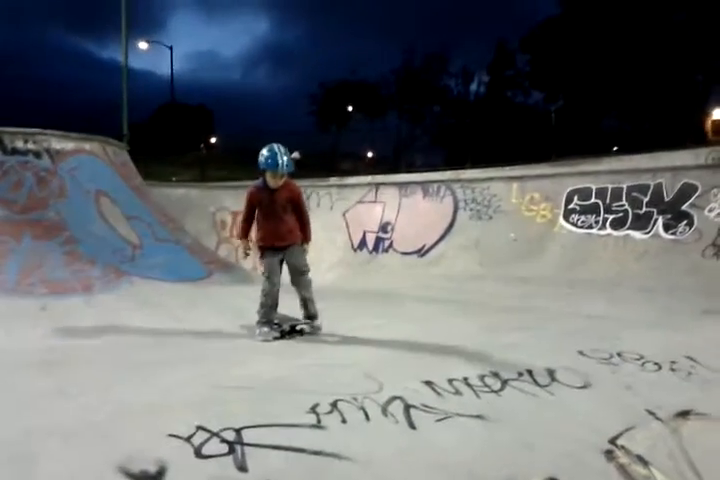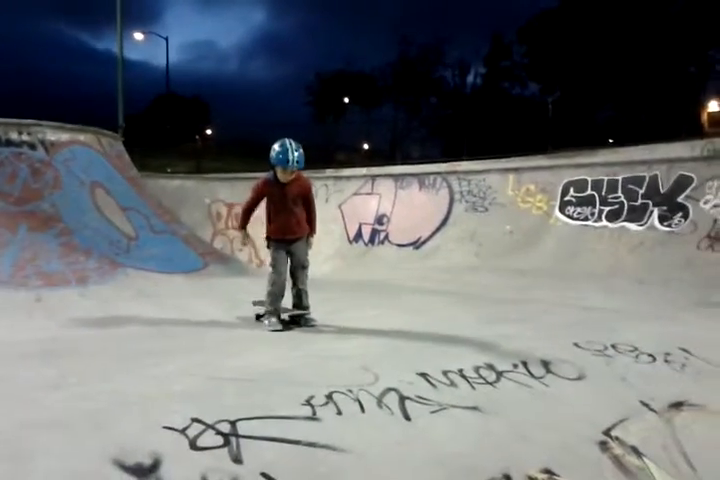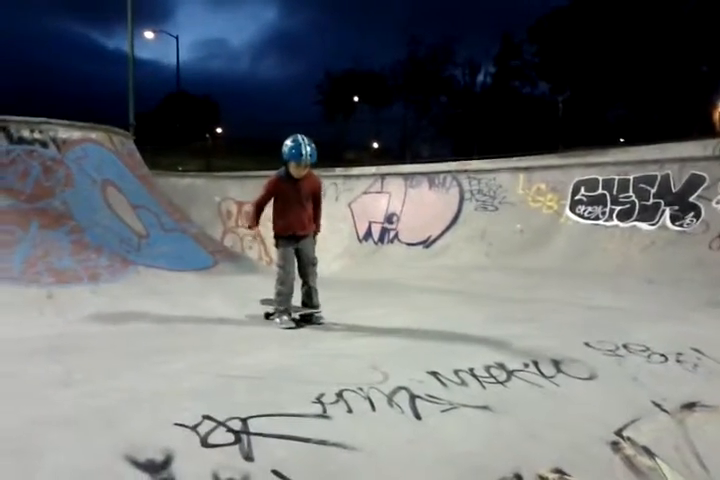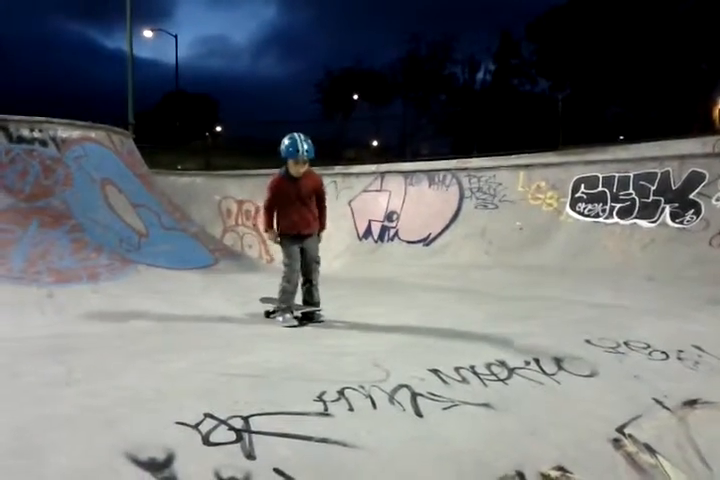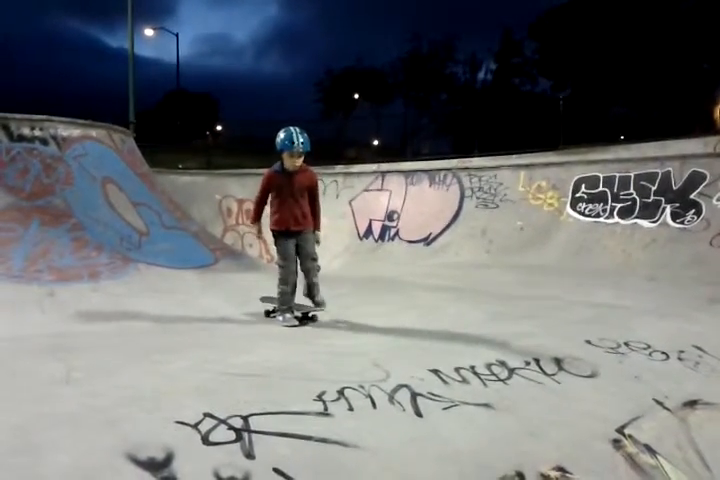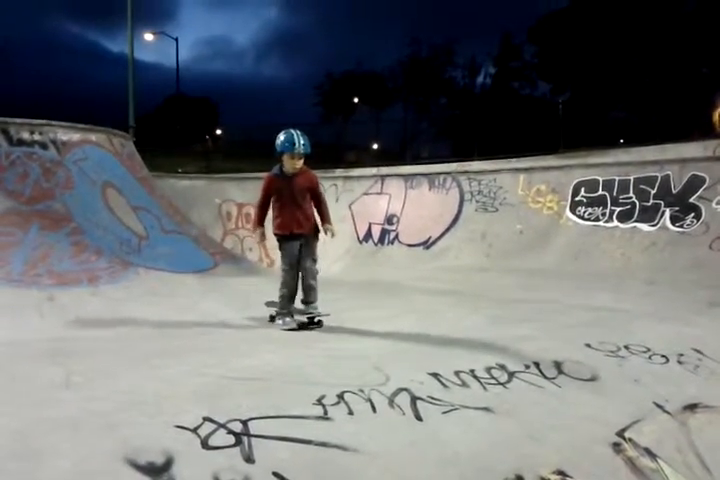
dt=0.3s
person 1, frame 1
left shoulder: (293, 190)
right shoulder: (255, 192)
left elbow: (302, 215)
right elbow: (247, 216)
left wrist: (306, 240)
right wrist: (244, 239)
left hip: (293, 242)
right hip: (268, 245)
left knee: (301, 279)
right knee: (270, 284)
left ankle: (311, 316)
right ankle: (265, 323)
person 1, frame 2
left shoulder: (304, 184)
right shoulder: (266, 184)
left elbow: (310, 209)
right elbow: (250, 205)
left wrist: (311, 233)
right wrist: (243, 228)
left hip: (300, 237)
right hip: (277, 238)
left knee: (300, 275)
right knee: (277, 274)
left ankle: (301, 312)
right ankle: (271, 314)
person 1, frame 3
left shoulder: (314, 182)
right shoulder: (276, 181)
right elbow: (260, 202)
left wrist: (316, 230)
right wrist: (254, 224)
left hip: (306, 234)
right hip: (284, 235)
left knee: (309, 272)
right knee: (285, 273)
left ankle: (311, 309)
right ankle: (281, 312)
person 1, frame 4
left shoulder: (315, 179)
right shoulder: (278, 181)
left elbow: (321, 205)
right elbow: (269, 206)
left wrist: (321, 229)
right wrist: (269, 229)
left hip: (310, 233)
right hip: (288, 234)
left knee: (312, 270)
right knee: (291, 271)
left ankle: (311, 308)
right ankle: (284, 310)
person 1, frame 5
left shoulder: (310, 176)
right shoulder: (271, 176)
left elbow: (314, 203)
right elbow: (261, 199)
left wrist: (316, 228)
right wrist: (256, 222)
left hip: (305, 229)
right hip: (282, 230)
left knee: (310, 266)
right knee: (287, 271)
left ankle: (314, 294)
right ankle: (284, 310)
person 1, frame 6
left shoulder: (310, 177)
right shoulder: (272, 179)
left elbow: (319, 200)
right elbow: (263, 203)
left wrist: (326, 222)
right wrist: (260, 226)
left hip: (309, 231)
right hip: (285, 233)
left knee: (309, 269)
right knee: (290, 274)
left ankle: (310, 303)
right ankle: (284, 314)
